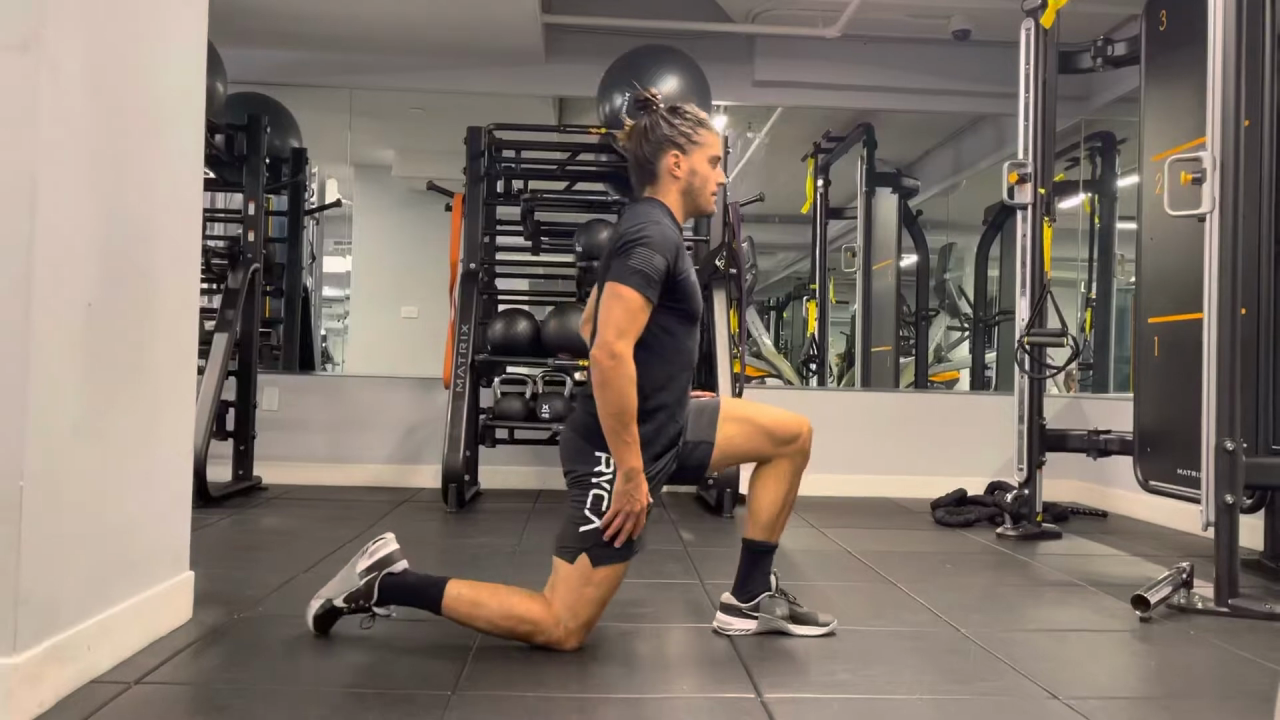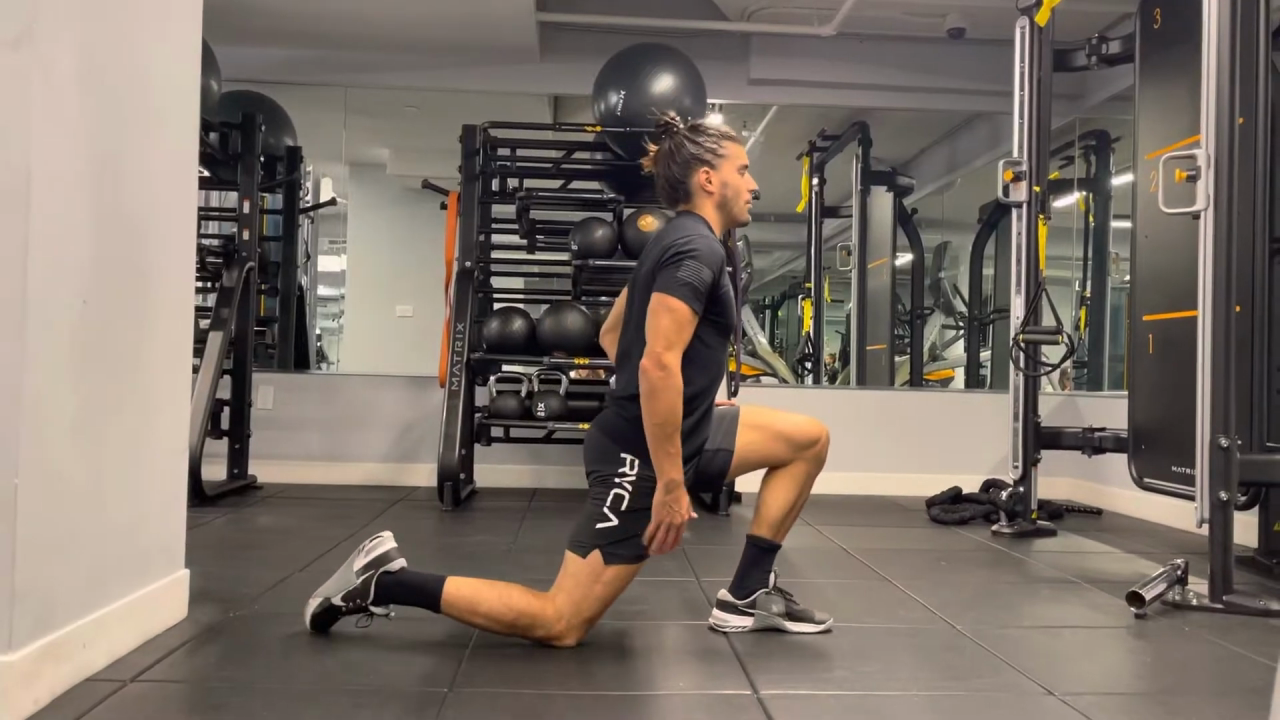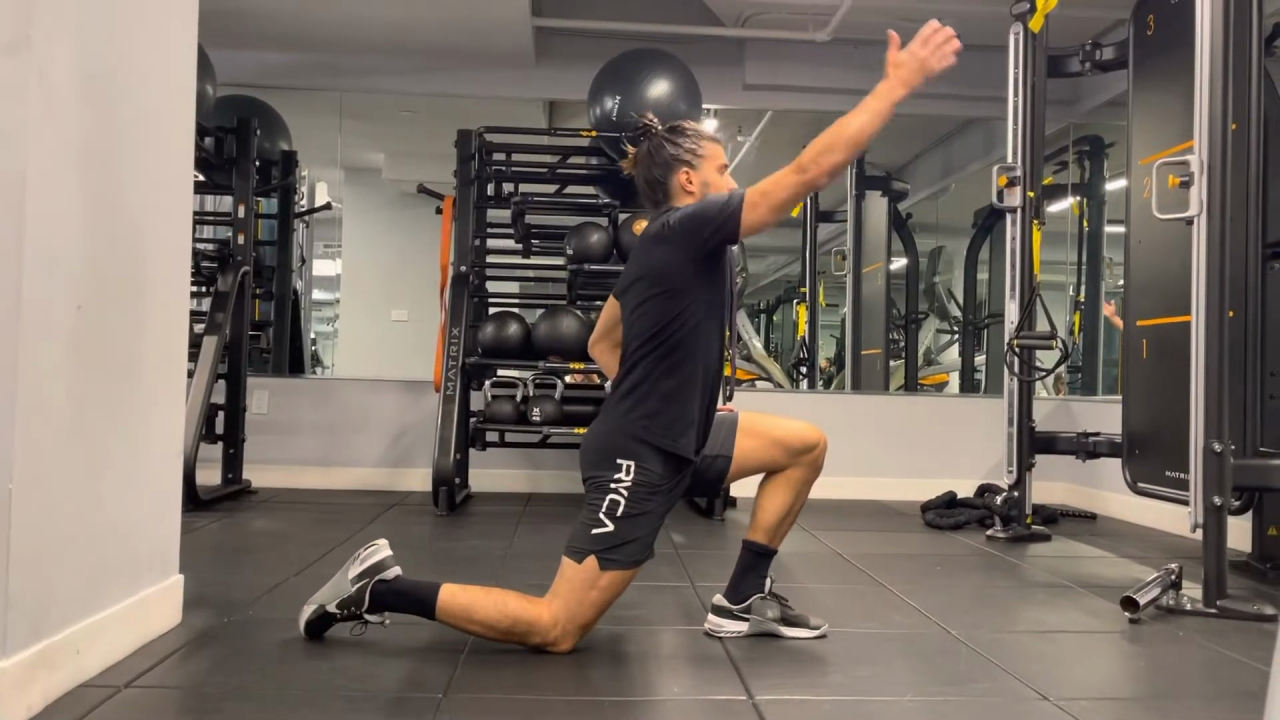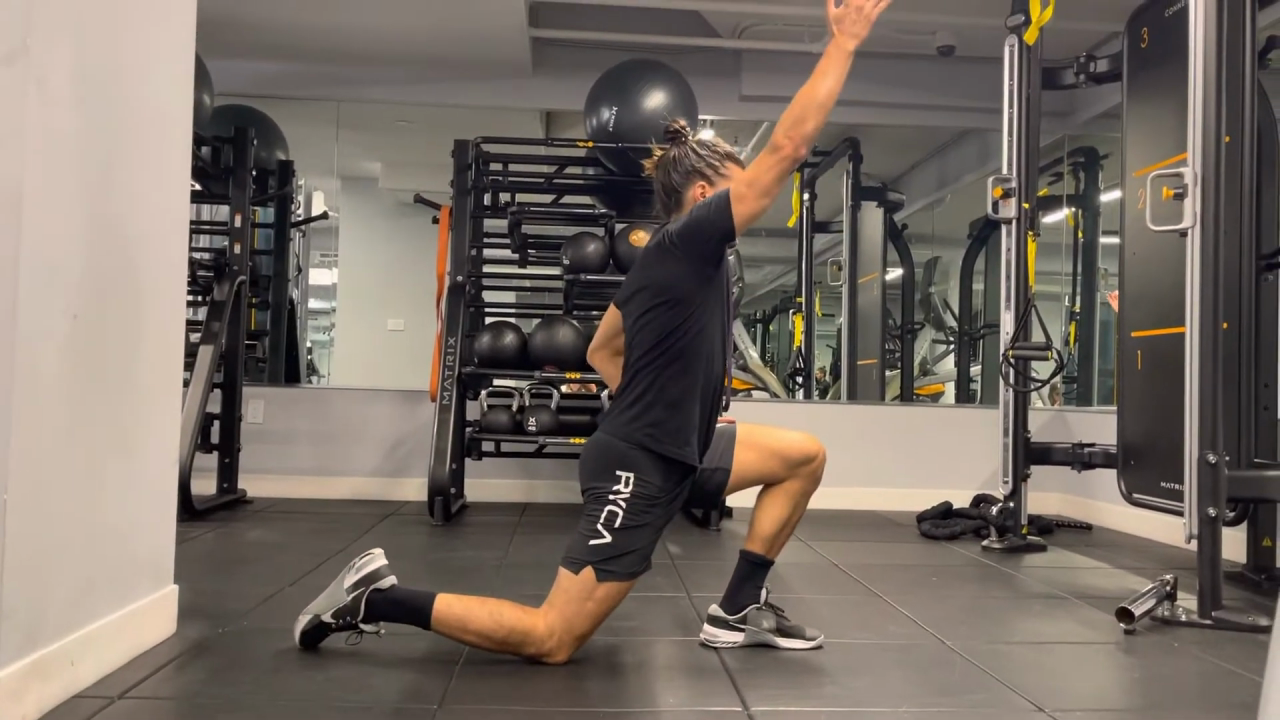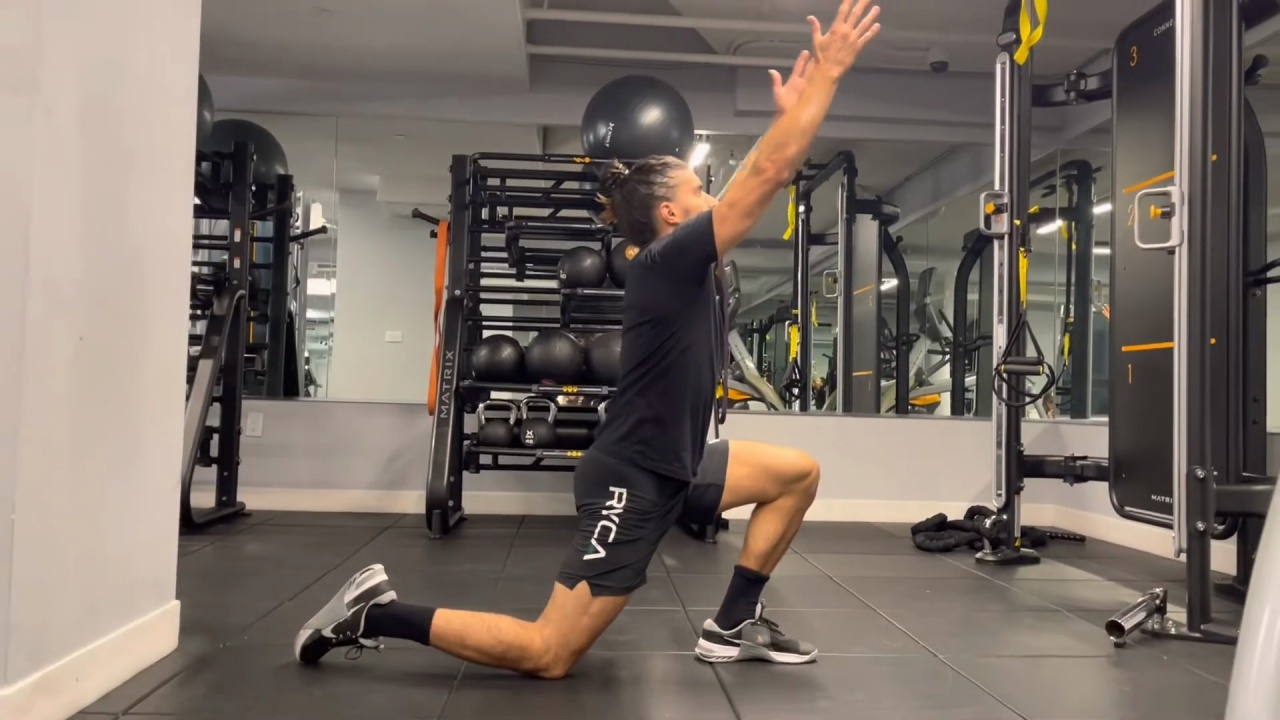
dt=0.7s
person 1, frame 1
left shoulder: (650, 229)
right shoulder: (653, 236)
left elbow: (591, 326)
right elbow: (610, 351)
right wrist: (631, 472)
left hip: (661, 424)
right hip: (621, 444)
left knee: (791, 435)
right knee: (562, 628)
left ankle: (750, 598)
right ankle: (386, 583)
person 1, frame 2
left shoulder: (678, 241)
right shoulder: (695, 249)
left elbow: (612, 333)
right elbow: (658, 364)
right wrist: (673, 484)
left hip: (663, 434)
right hip: (642, 454)
left knee: (807, 439)
right knee: (560, 623)
left ankle: (748, 594)
right ankle: (382, 582)
person 1, frame 3
left shoulder: (664, 246)
right shoulder: (688, 232)
left elbow: (602, 343)
right elbow: (808, 171)
right wrist: (897, 83)
left hip: (667, 438)
right hip: (638, 460)
left knee: (804, 445)
right knee: (556, 629)
left ankle: (741, 599)
right ankle: (382, 588)
person 1, frame 4
left shoulder: (666, 258)
right shoulder: (687, 242)
left elbow: (601, 353)
right elbow: (786, 148)
left wrist: (680, 402)
left hip: (668, 448)
right hip: (638, 467)
left knee: (803, 456)
right knee: (550, 639)
left ankle: (738, 610)
right ankle: (377, 598)
person 1, frame 5
left shoulder: (676, 265)
right shoulder: (668, 262)
left elbow: (752, 182)
right elbow: (769, 174)
left wrist: (789, 111)
right wrist: (830, 69)
left hip: (670, 466)
right hip: (632, 481)
left knee: (797, 474)
right knee: (548, 654)
left ankle: (734, 624)
right ankle: (378, 614)
